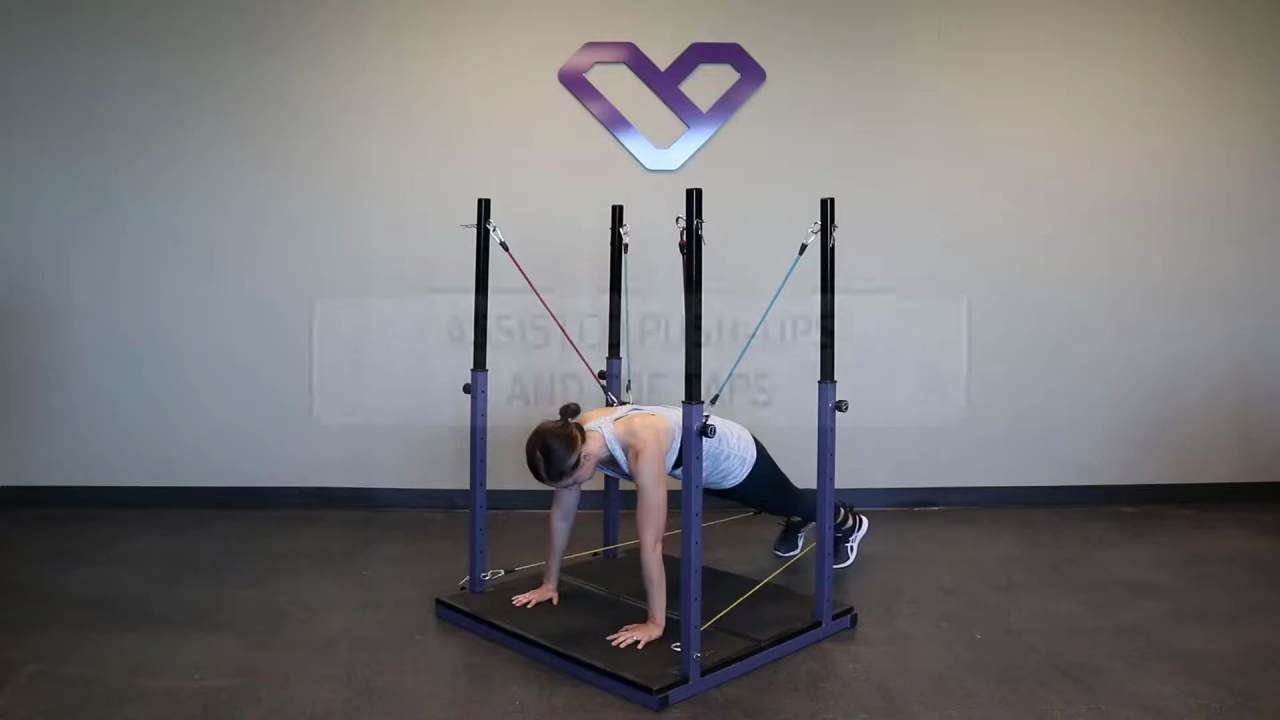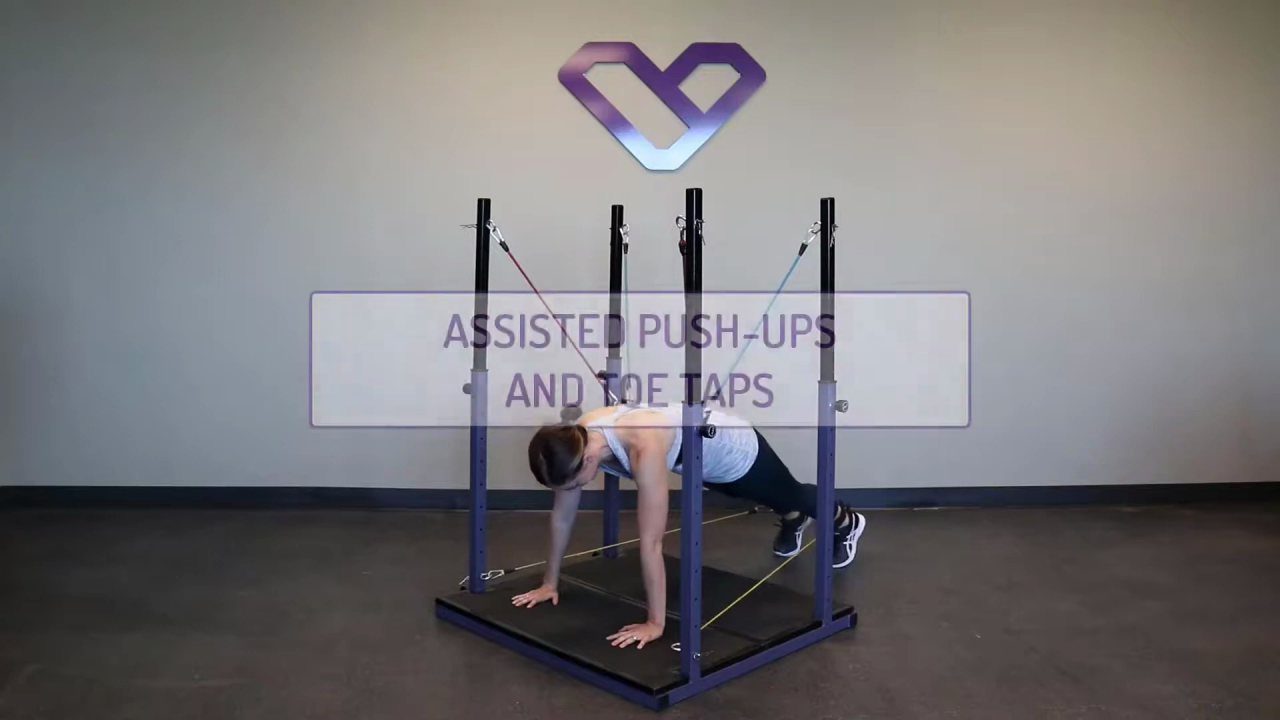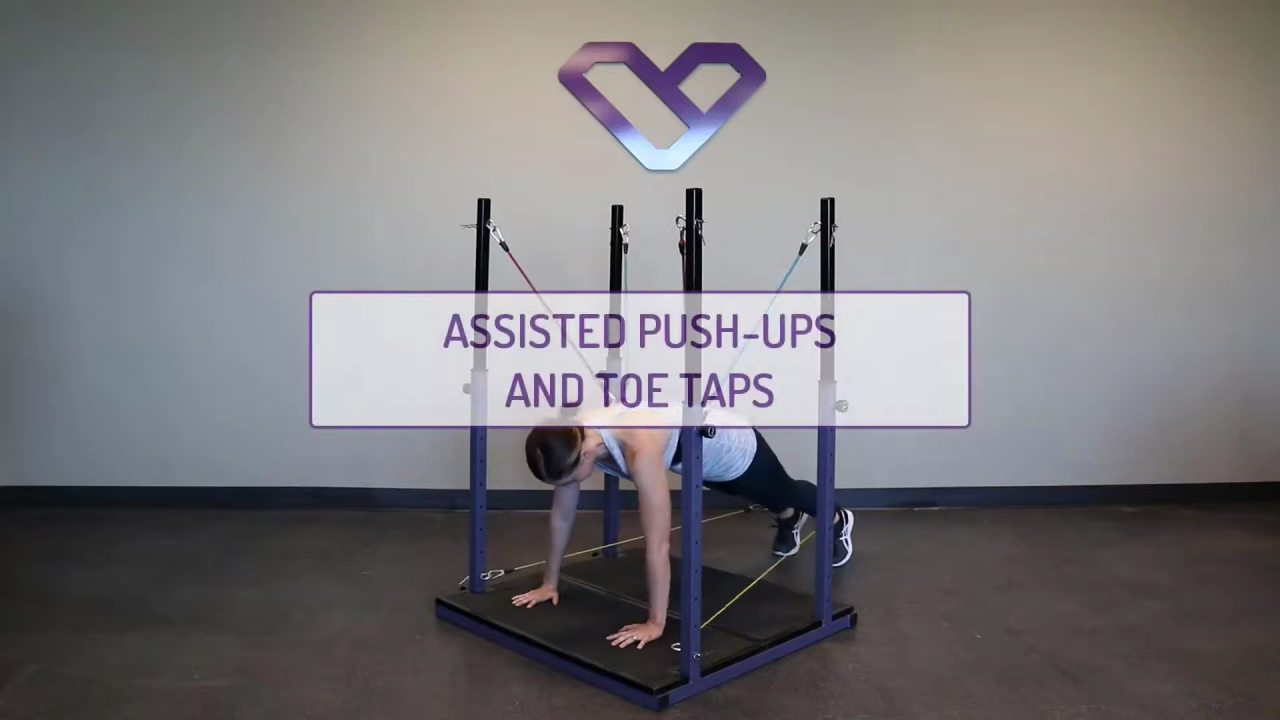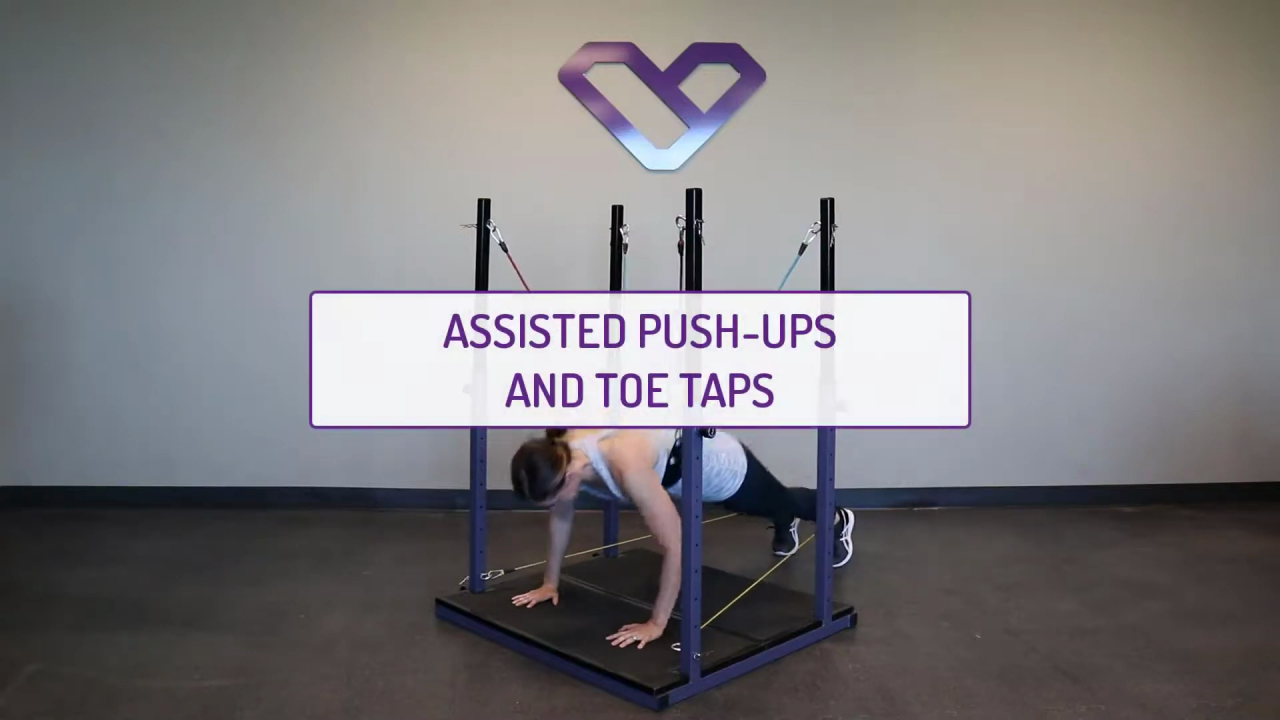
dt=0.2s
person 1, frame 1
left shoulder: (641, 449)
right shoulder: (574, 439)
left elbow: (650, 542)
right elbow: (561, 515)
left wrist: (655, 623)
right wrist: (549, 583)
left hip: (730, 454)
left knee: (787, 500)
left ankle: (847, 522)
right ankle: (797, 524)
person 1, frame 2
left shoulder: (642, 450)
right shoulder: (574, 442)
left elbow: (650, 543)
right elbow: (562, 514)
left wrist: (656, 623)
right wrist: (549, 583)
left hip: (732, 447)
left knee: (792, 494)
left ankle: (846, 521)
right ankle: (792, 521)
person 1, frame 3
left shoulder: (640, 448)
right shoulder: (572, 440)
left elbow: (656, 542)
right elbow: (561, 513)
left wrist: (656, 623)
right wrist: (549, 582)
left hip: (731, 447)
left knee: (786, 492)
left ankle: (837, 521)
right ankle: (790, 518)
person 1, frame 4
left shoulder: (627, 467)
right shoulder: (563, 456)
left elbow: (675, 545)
right elbow: (561, 517)
left wrist: (657, 624)
right wrist: (549, 583)
left hip: (720, 466)
right hip: (681, 466)
left knee: (781, 501)
left ankle: (838, 520)
right ankle: (786, 524)
